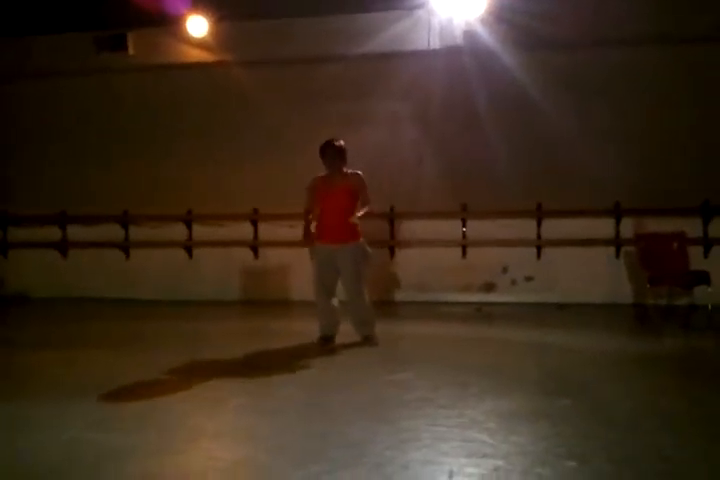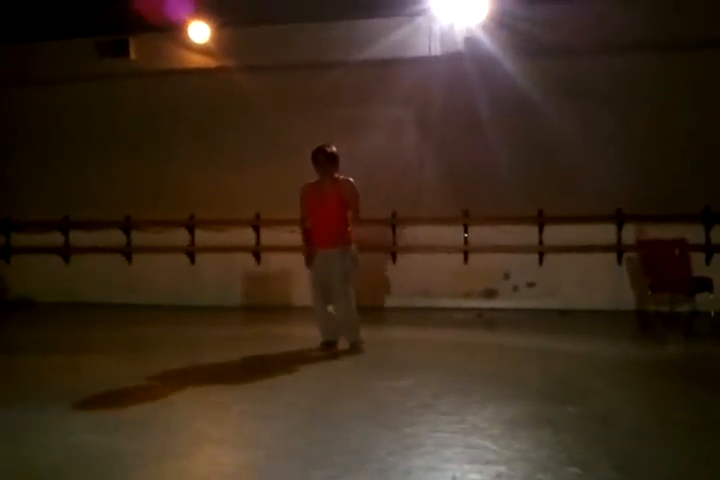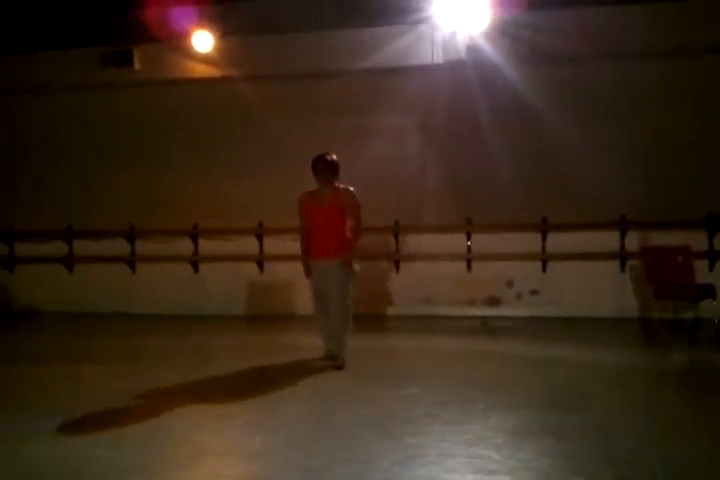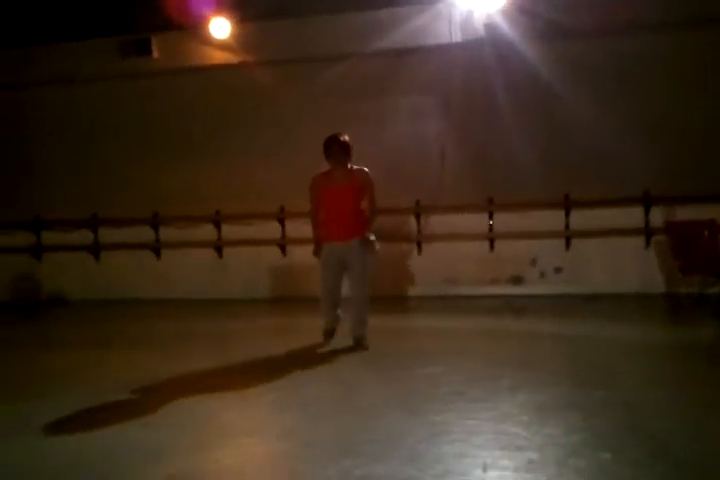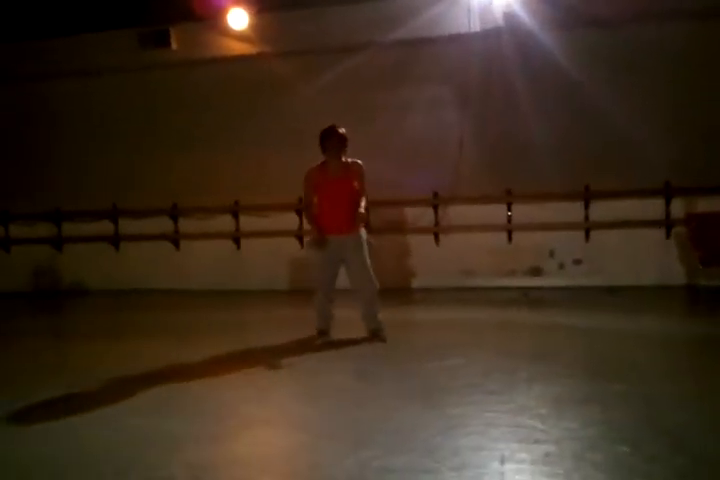
dt=0.4s
person 1, frame 1
left shoulder: (355, 178)
right shoulder: (316, 183)
left elbow: (366, 205)
right elbow: (308, 211)
left wrist: (356, 216)
right wrist: (307, 229)
left hip: (350, 243)
right hip: (322, 244)
left knee: (355, 290)
right knee: (323, 291)
left ankle: (367, 332)
right ankle: (328, 332)
person 1, frame 2
left shoulder: (346, 185)
right shoulder: (307, 190)
left elbow: (355, 214)
right elbow: (304, 221)
left wrist: (346, 235)
right wrist: (307, 247)
left hip: (340, 249)
right hip: (317, 250)
left knee: (343, 295)
right knee: (320, 297)
left ankle: (354, 338)
right ankle: (330, 336)
person 1, frame 3
left shoulder: (347, 195)
right shoulder: (306, 199)
left elbow: (356, 225)
right elbow: (305, 231)
left wrist: (350, 252)
right wrist: (305, 259)
left hip: (339, 259)
right hip: (316, 260)
left knee: (339, 306)
right knee: (322, 308)
left ankle: (336, 351)
right ankle: (331, 347)
person 1, frame 4
left shoulder: (361, 175)
right shoulder: (319, 181)
left elbow: (371, 206)
right elbow: (315, 212)
left wrist: (366, 231)
right wrist: (317, 240)
left hip: (356, 241)
right hip: (330, 244)
left knee: (359, 291)
right knee: (328, 290)
left ankle: (359, 335)
right ankle: (331, 323)
person 1, frame 5
left shoulder: (356, 168)
right shoulder: (314, 174)
left elbow: (362, 195)
right elbow: (308, 205)
left wrist: (361, 208)
right wrist: (315, 230)
left hip: (353, 234)
right hip: (327, 237)
left knee: (365, 281)
right knee: (325, 284)
left ankle: (374, 326)
right ankle: (323, 327)
